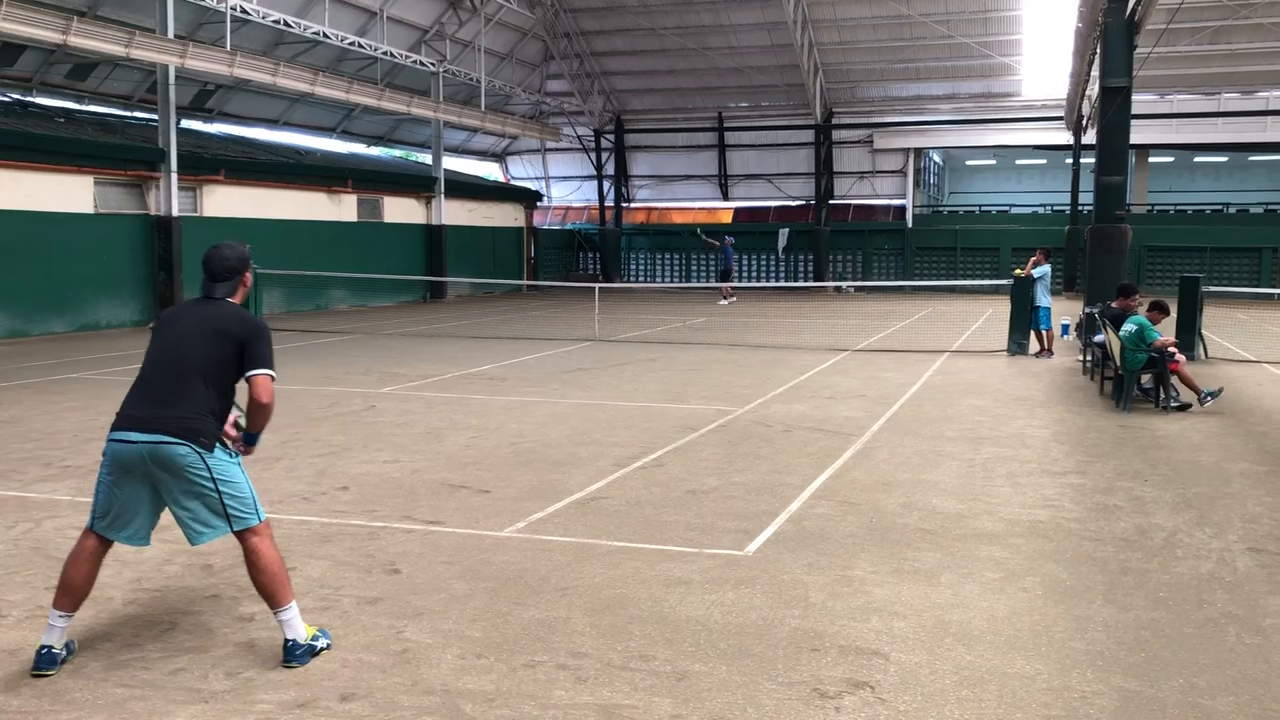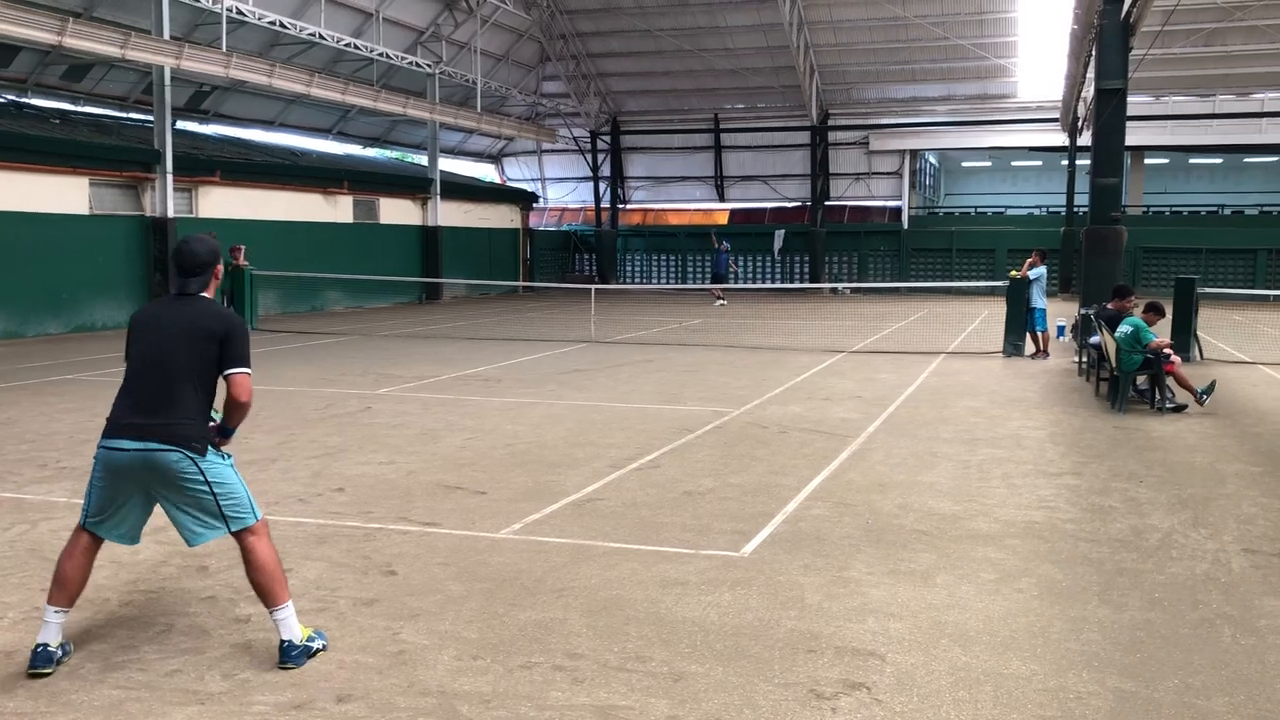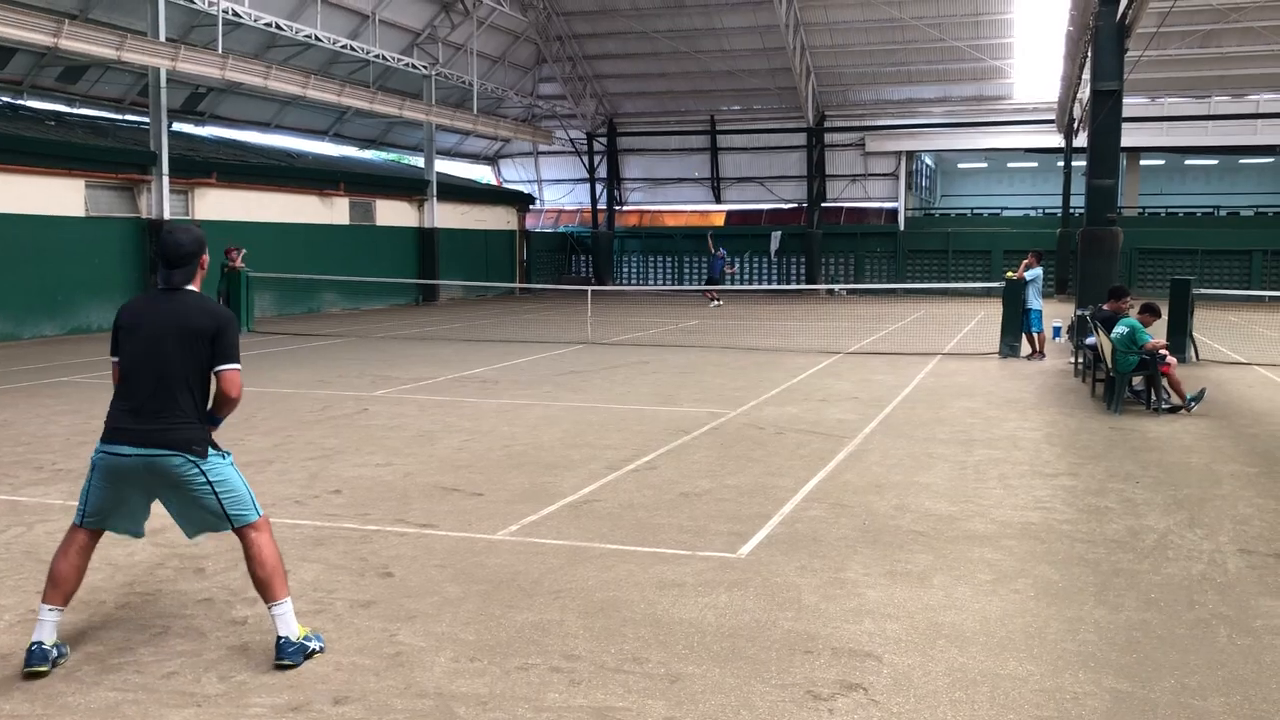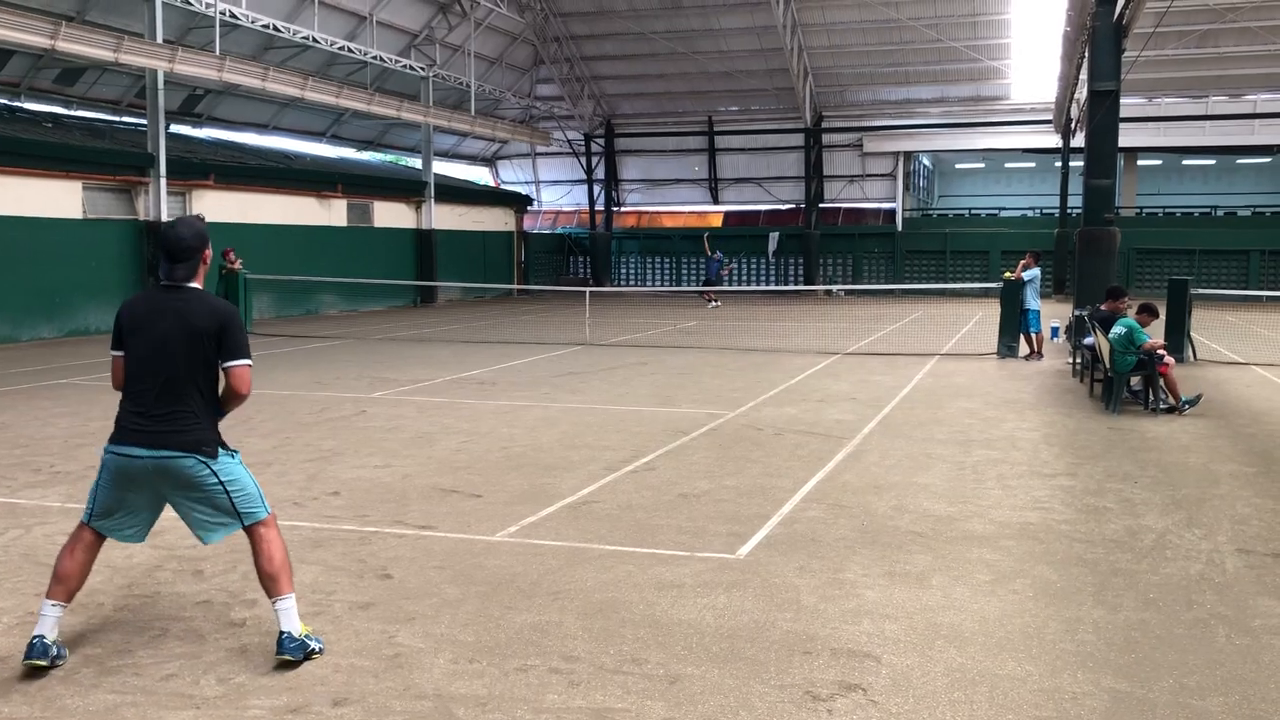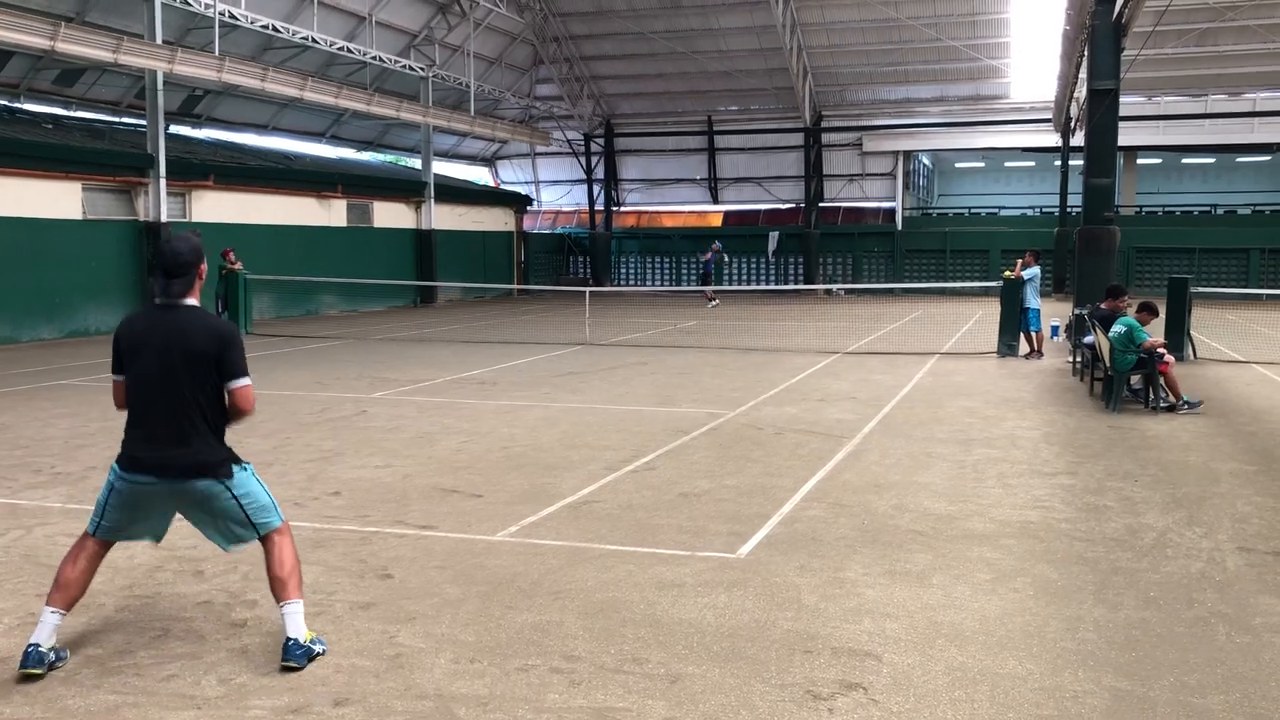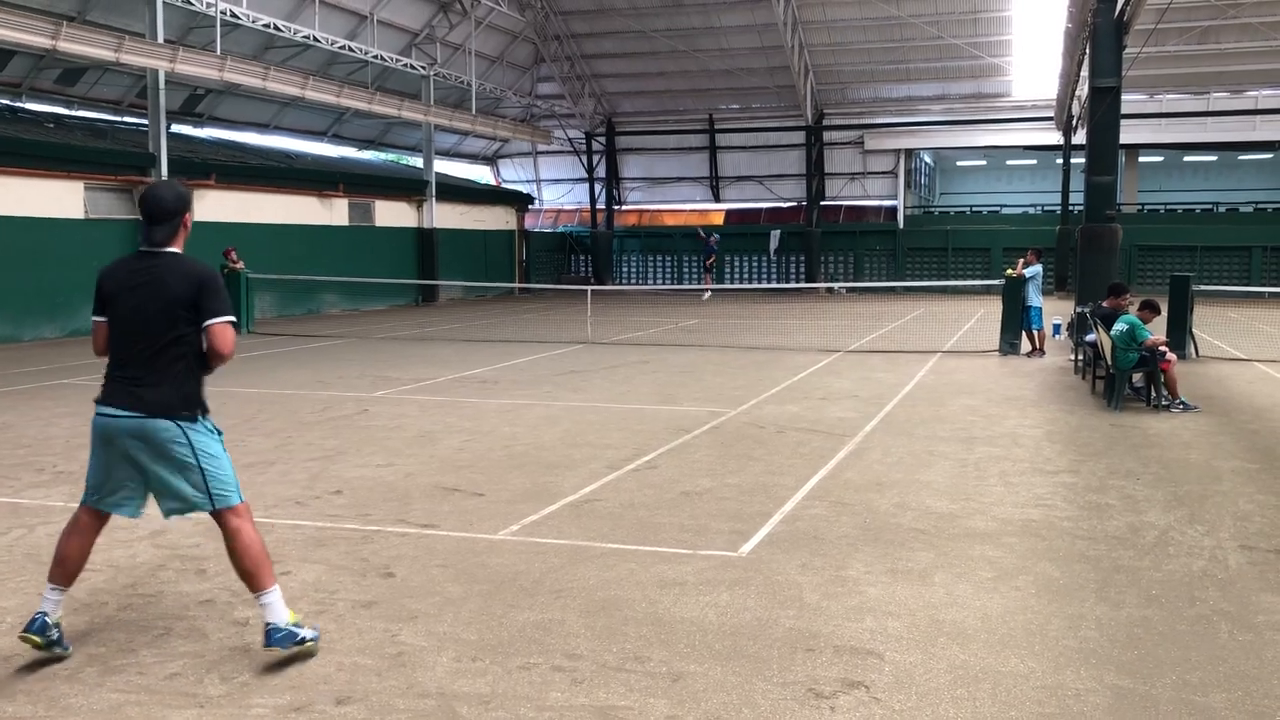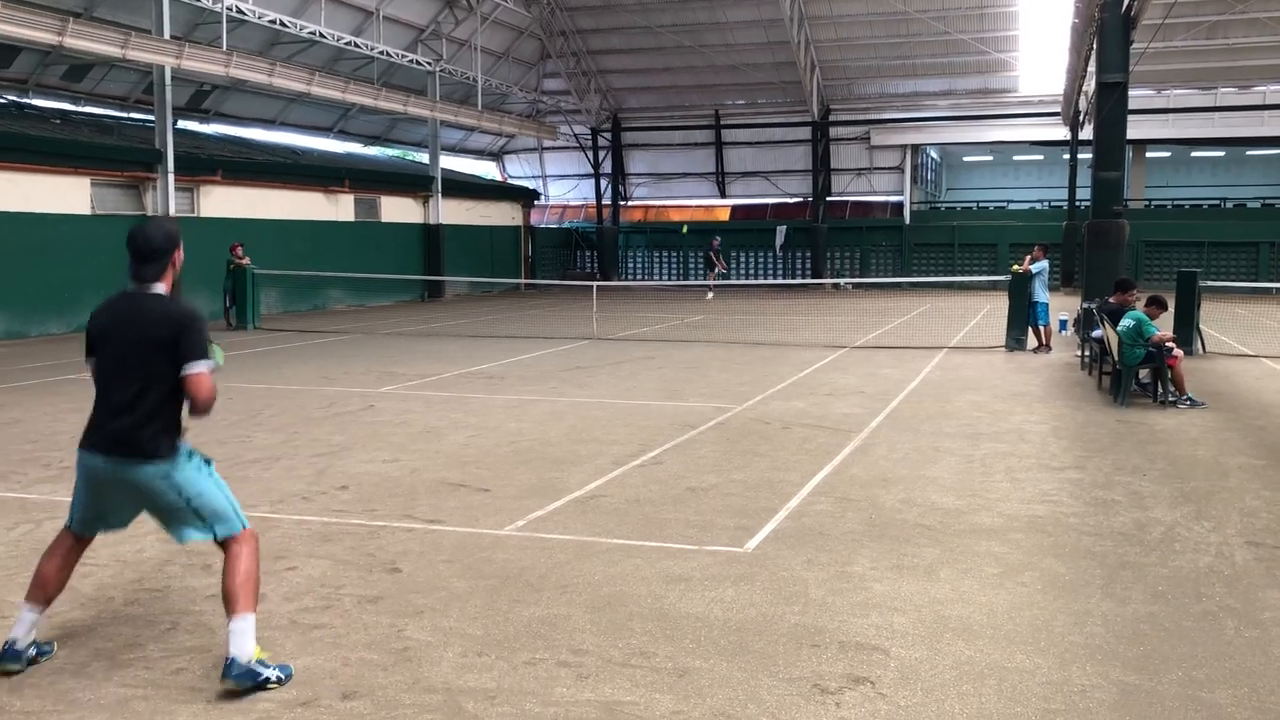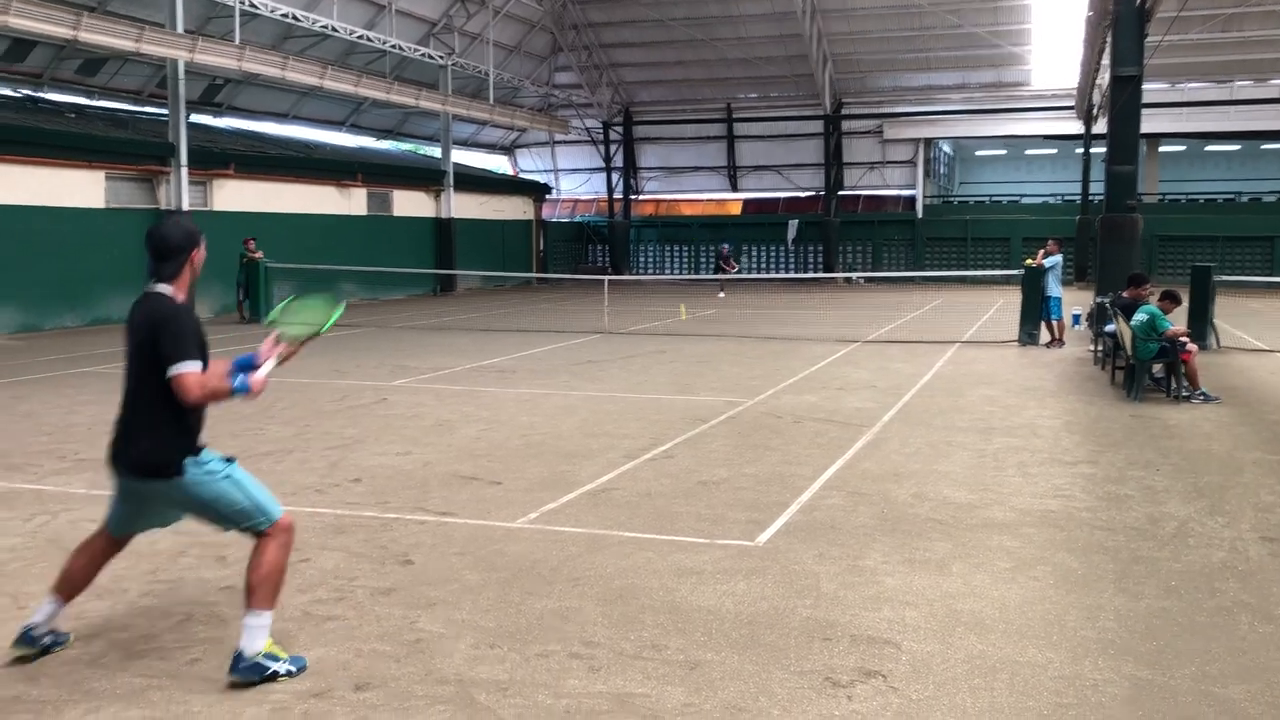
dt=0.2s
person 1, frame 1
left shoulder: (170, 317)
right shoulder: (250, 326)
right elbow: (263, 397)
left wrist: (217, 421)
right wrist: (250, 436)
left hip: (125, 435)
right hip: (187, 442)
left knee: (97, 536)
right knee: (254, 532)
left ankle: (51, 644)
right ankle: (297, 637)
person 1, frame 2
left shoulder: (142, 316)
right shoulder: (226, 322)
right elbow: (240, 395)
right wrist: (224, 431)
left hip: (118, 442)
right hip: (181, 446)
left knee: (88, 533)
right knee: (252, 532)
left ankle: (47, 644)
right ankle: (292, 638)
person 1, frame 3
left shoulder: (128, 311)
right shoulder: (216, 316)
left elbow: (119, 380)
right elbow: (231, 391)
right wrist: (210, 419)
left hip: (118, 444)
right hip: (183, 448)
left knee: (83, 532)
right knee: (254, 528)
left ankle: (42, 643)
right ankle: (289, 636)
person 1, frame 4
left shoulder: (130, 309)
right shoulder: (221, 313)
left elbow: (118, 380)
right elbow: (240, 387)
left hip: (128, 446)
right hip: (193, 448)
left knee: (89, 532)
right knee: (263, 526)
left ankle: (43, 638)
right ankle: (291, 633)
person 1, frame 5
left shoulder: (129, 328)
right shoulder: (220, 331)
left elbow: (121, 399)
right elbow: (244, 405)
left hip: (137, 467)
right hip: (206, 468)
left knee: (93, 541)
right knee: (276, 534)
left ankle: (40, 645)
right ankle: (297, 638)
person 1, frame 6
left shoulder: (111, 275)
right shoulder: (202, 277)
left elbow: (101, 345)
right elbow: (223, 348)
left hip: (114, 414)
right hip: (175, 418)
left knee: (90, 514)
right knee: (233, 516)
left ankle: (45, 619)
right ankle: (280, 622)
person 1, frame 7
left shoulder: (103, 314)
right shoulder: (183, 318)
right elbow: (203, 395)
right wrist: (194, 408)
left hip: (99, 454)
right hip: (155, 458)
left knee: (74, 536)
right knee: (241, 541)
right ankle: (243, 659)
person 1, frame 8
left shoulder: (145, 308)
right shoulder: (176, 316)
right elbow: (193, 391)
left wrist: (253, 359)
right wrist: (243, 385)
left hip: (134, 459)
right hip: (175, 465)
left knee: (113, 535)
right knee: (277, 528)
left ankle: (37, 628)
right ankle: (253, 652)
